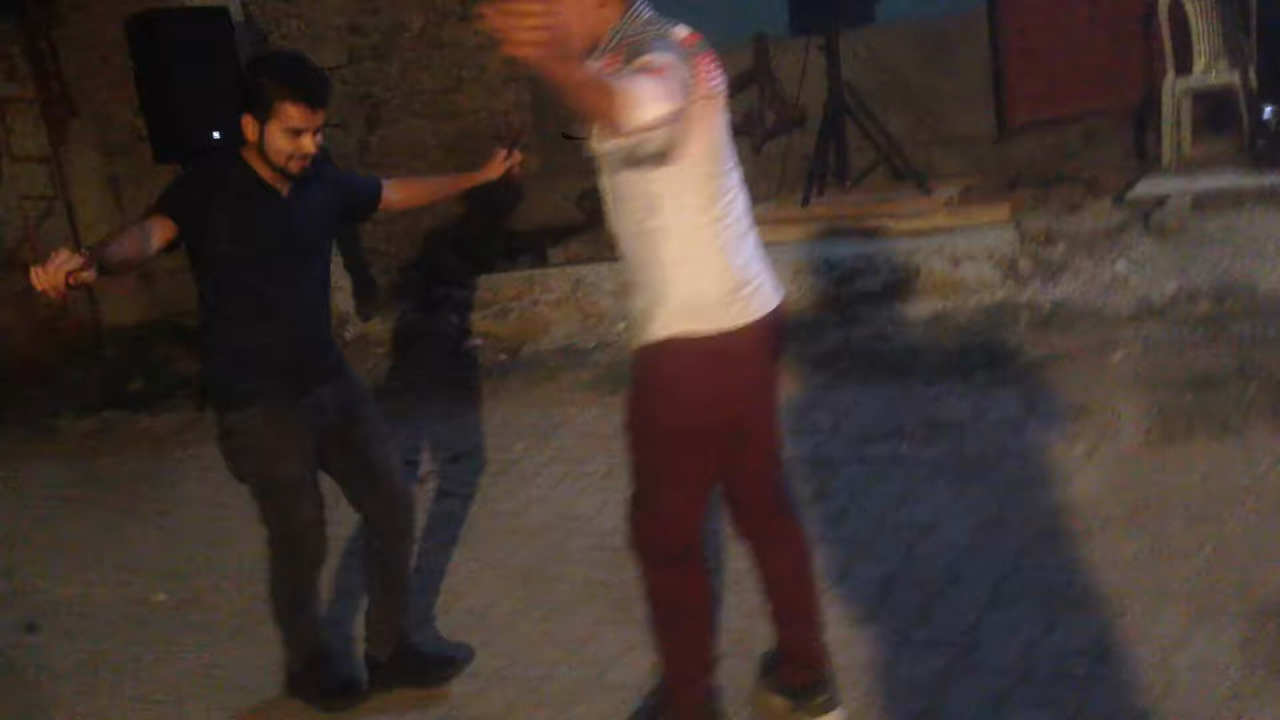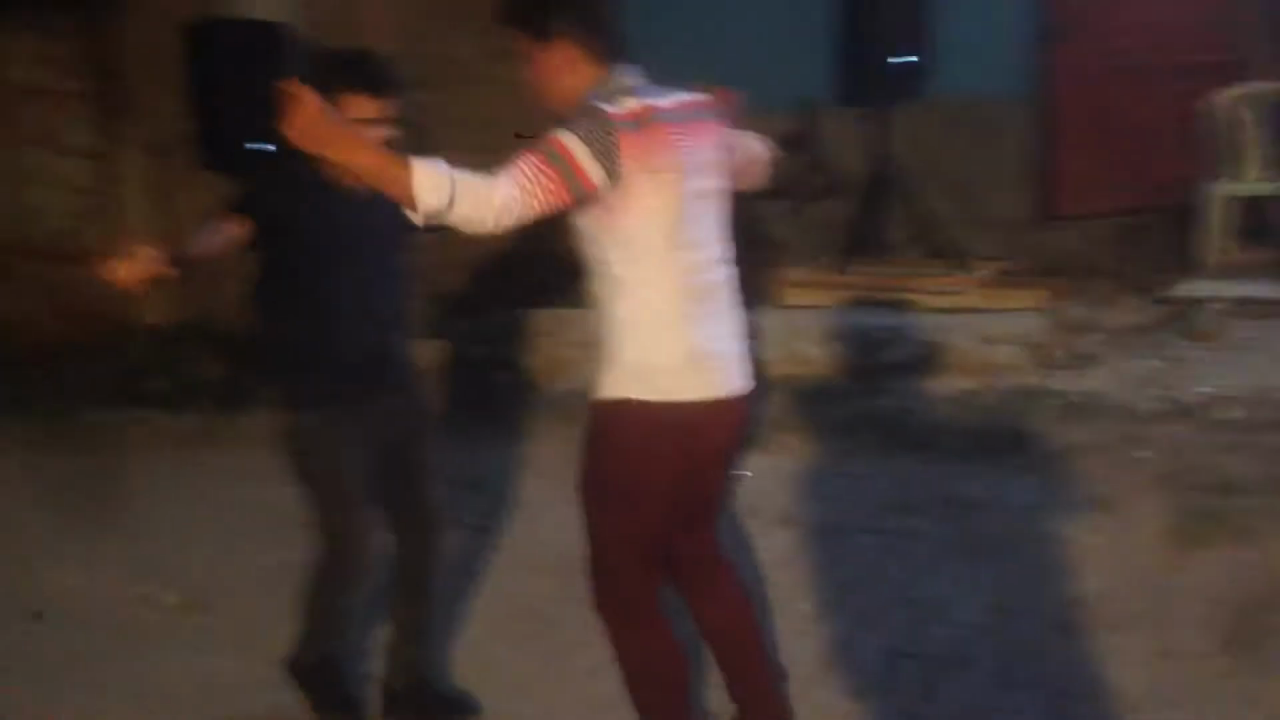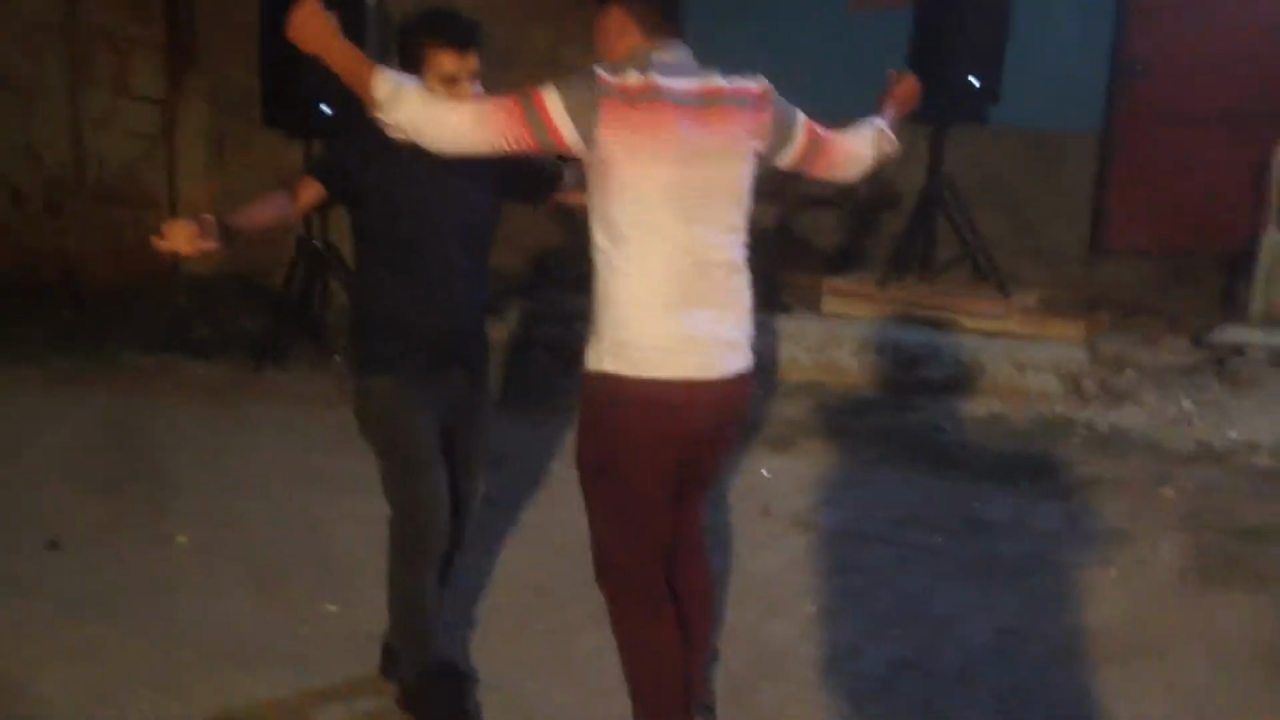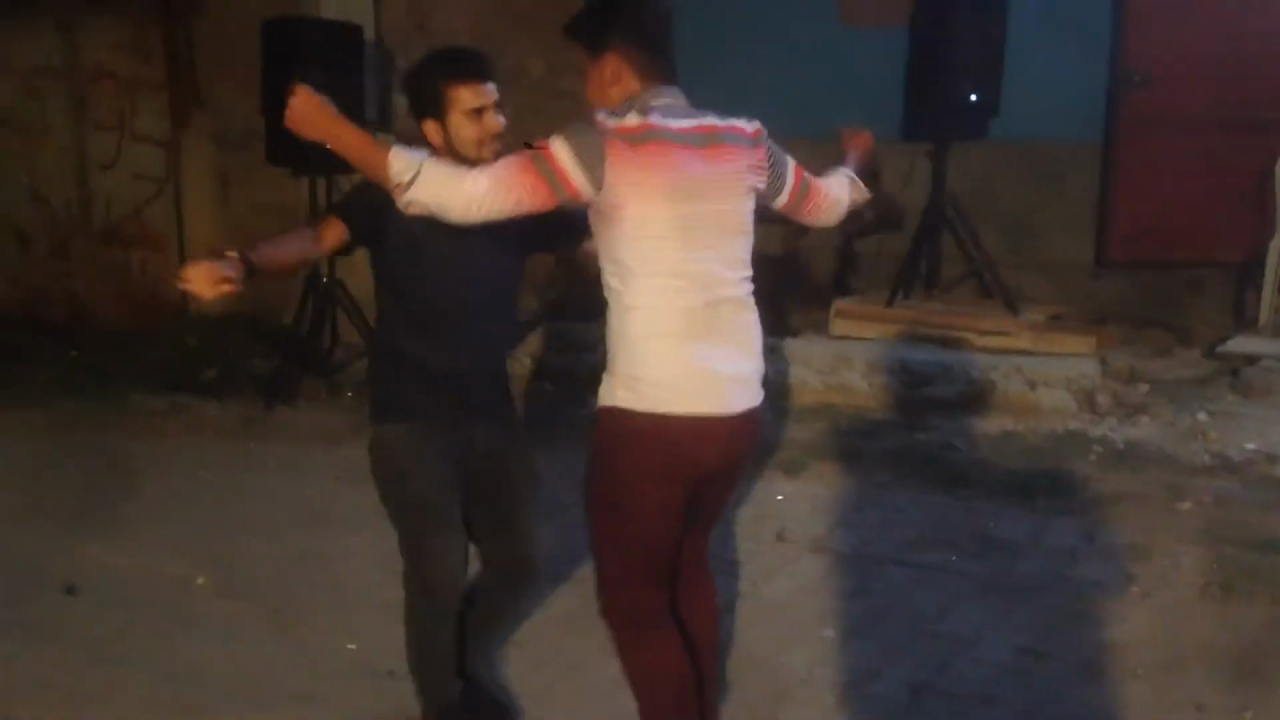
dt=0.4s
person 1, frame 1
left shoulder: (657, 58)
left elbow: (646, 120)
left wrist: (555, 60)
left hip: (696, 338)
right hip: (745, 318)
left knee: (664, 529)
right knee: (762, 501)
person 1, frame 2
left shoulder: (601, 131)
right shoulder: (694, 113)
left elbow: (488, 203)
right elbow: (744, 161)
left wrist: (337, 142)
left hip: (649, 403)
right hip: (724, 390)
left knee: (624, 583)
right knee: (695, 556)
person 1, frame 3
left shoulder: (598, 100)
right shoulder: (752, 101)
left elbow: (445, 125)
right elbow: (845, 156)
right wrist: (892, 112)
left hip: (637, 384)
right hip: (724, 377)
left knee: (632, 572)
right knee: (678, 540)
person 1, frame 4
left shoulder: (603, 144)
right shoulder: (745, 140)
left elbow: (466, 196)
right elbow: (826, 203)
left wrist: (332, 130)
right wrist: (853, 162)
left hip: (649, 415)
right hip: (735, 407)
left knee: (632, 595)
right knee: (685, 564)
person 2, frame 1
left shoulder: (322, 184)
right shoulder: (207, 187)
left elbow: (394, 192)
right elbow: (150, 233)
left wrist: (477, 176)
right wrist: (93, 261)
left hip: (328, 379)
right hip: (255, 400)
left knee: (391, 504)
right knee: (299, 538)
left ankle: (391, 650)
right ankle: (307, 662)
person 2, frame 2
right shoulder: (285, 185)
right elbow: (229, 229)
right wrist: (169, 259)
left hip: (393, 389)
right hip: (321, 401)
left knee: (420, 532)
right knee: (352, 545)
right ankle: (318, 660)
person 2, frame 3
left shoulder: (489, 154)
right shoulder: (370, 150)
left elbow: (566, 187)
right elbow: (297, 197)
right wrist: (221, 229)
left hip: (465, 363)
right hip: (394, 370)
left knee: (452, 517)
right knee: (423, 520)
left ankle: (408, 646)
person 2, frame 4
right shoulder: (393, 198)
right elbow: (319, 237)
right wrist: (243, 265)
left hip: (491, 415)
right hip: (411, 422)
left knee: (517, 561)
right knee: (436, 574)
